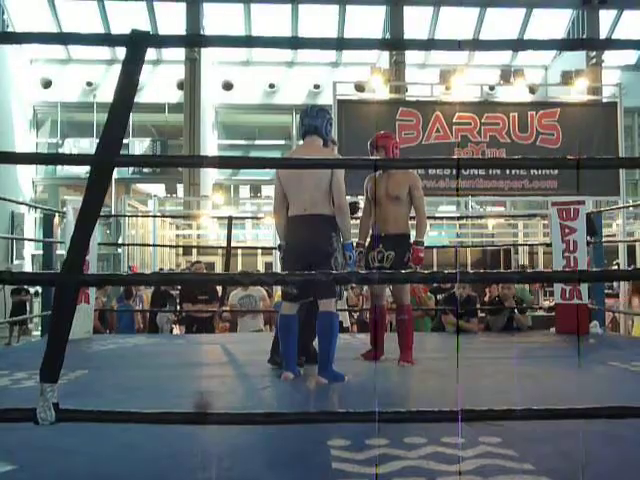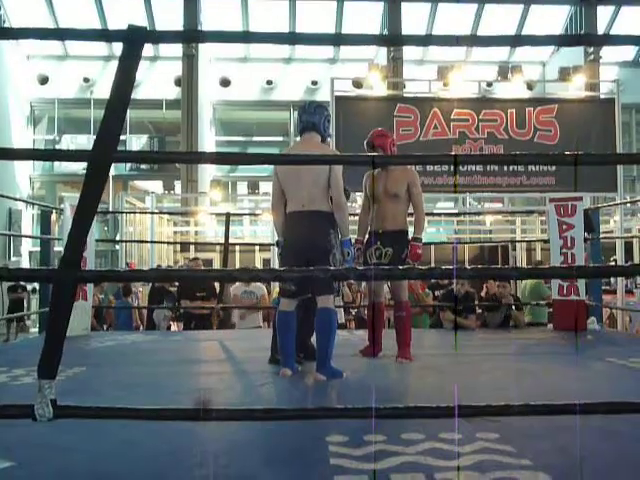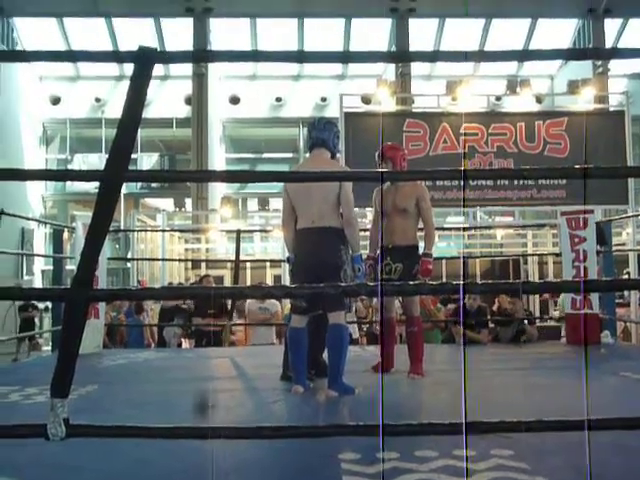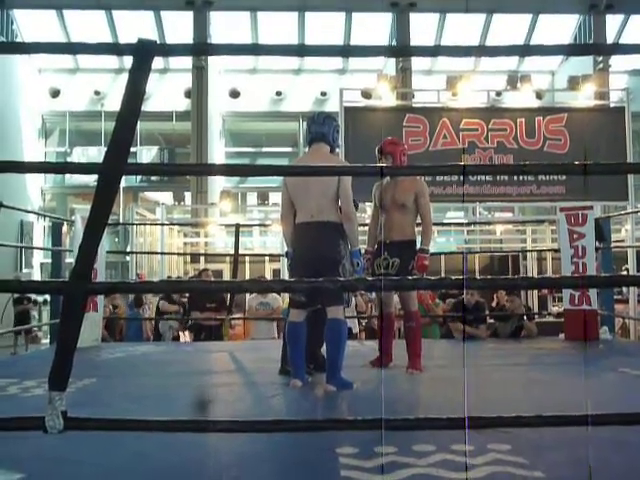
dt=0.3s
person 1, frame 1
right shoulder: (331, 157)
left elbow: (278, 210)
right elbow: (340, 205)
left wrist: (284, 241)
right wrist: (347, 241)
left hip: (294, 232)
right hip: (323, 230)
left knee: (289, 301)
right knee: (327, 301)
left ankle: (288, 366)
right ankle: (325, 369)
person 1, frame 2
right shoulder: (329, 155)
left elbow: (276, 206)
right elbow: (339, 202)
left wrist: (282, 238)
right wrist: (346, 238)
left hip: (292, 229)
right hip: (321, 227)
left knee: (288, 299)
right knee: (325, 298)
left ankle: (287, 363)
right ankle: (324, 366)
person 1, frame 3
right shoulder: (339, 171)
left elbow: (287, 223)
right elbow: (348, 218)
left wrist: (292, 254)
right wrist: (356, 254)
left hip: (303, 245)
right hip: (331, 243)
left knee: (299, 314)
right knee: (337, 313)
left ankle: (298, 380)
right ankle: (335, 382)
person 1, frame 4
left shoulder: (293, 168)
right shoulder: (338, 165)
left elbow: (285, 217)
right elbow: (348, 213)
left wrist: (291, 249)
right wrist: (355, 249)
left hip: (302, 239)
right hip: (330, 237)
left knee: (297, 309)
right knee: (335, 308)
left ankle: (297, 374)
right ankle: (333, 377)
person 2, frame 1
left shoulder: (410, 178)
right shoulder: (370, 181)
left elbow: (421, 214)
left wrist: (418, 245)
right wrist: (360, 244)
left hip: (400, 240)
right hip: (376, 241)
left knee: (401, 296)
right knee: (376, 296)
left ankle: (406, 351)
right ankle: (376, 347)
person 2, frame 2
left shoulder: (408, 174)
right shoulder: (369, 178)
left elbow: (419, 211)
left wrist: (417, 241)
right wrist: (359, 241)
left hip: (398, 237)
right hip: (374, 238)
left knee: (399, 292)
right knee: (374, 292)
left ankle: (404, 348)
right ankle: (374, 343)
person 2, frame 3
left shoulder: (417, 189)
right shoulder: (379, 193)
left elbow: (429, 226)
left wrist: (427, 256)
right wrist: (371, 256)
left hip: (408, 252)
right hip: (384, 253)
left knee: (411, 307)
right knee: (385, 308)
left ankle: (416, 363)
right ankle: (386, 359)
person 2, frame 4
left shoulder: (417, 184)
right shoulder: (378, 187)
left elbow: (427, 222)
left wrist: (423, 252)
right wrist: (368, 251)
left hip: (405, 247)
right hip: (382, 248)
left knee: (409, 303)
right knee: (384, 303)
left ankle: (415, 358)
right ankle: (385, 354)
